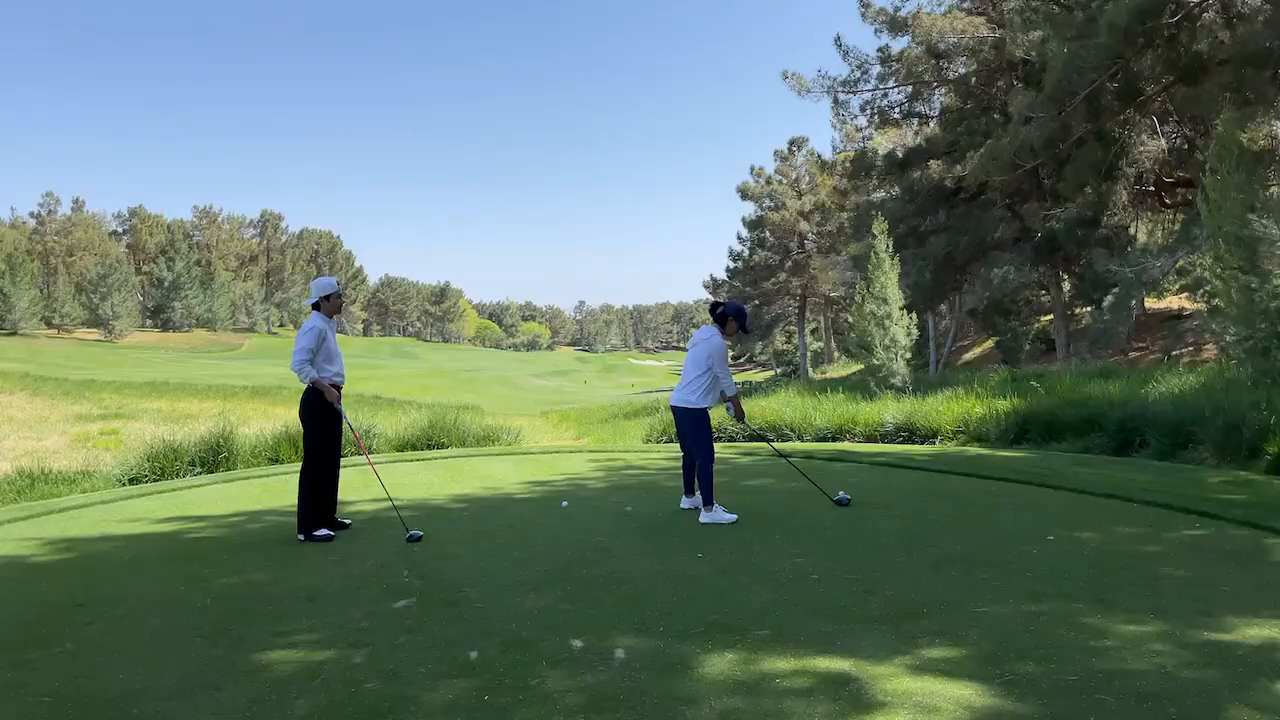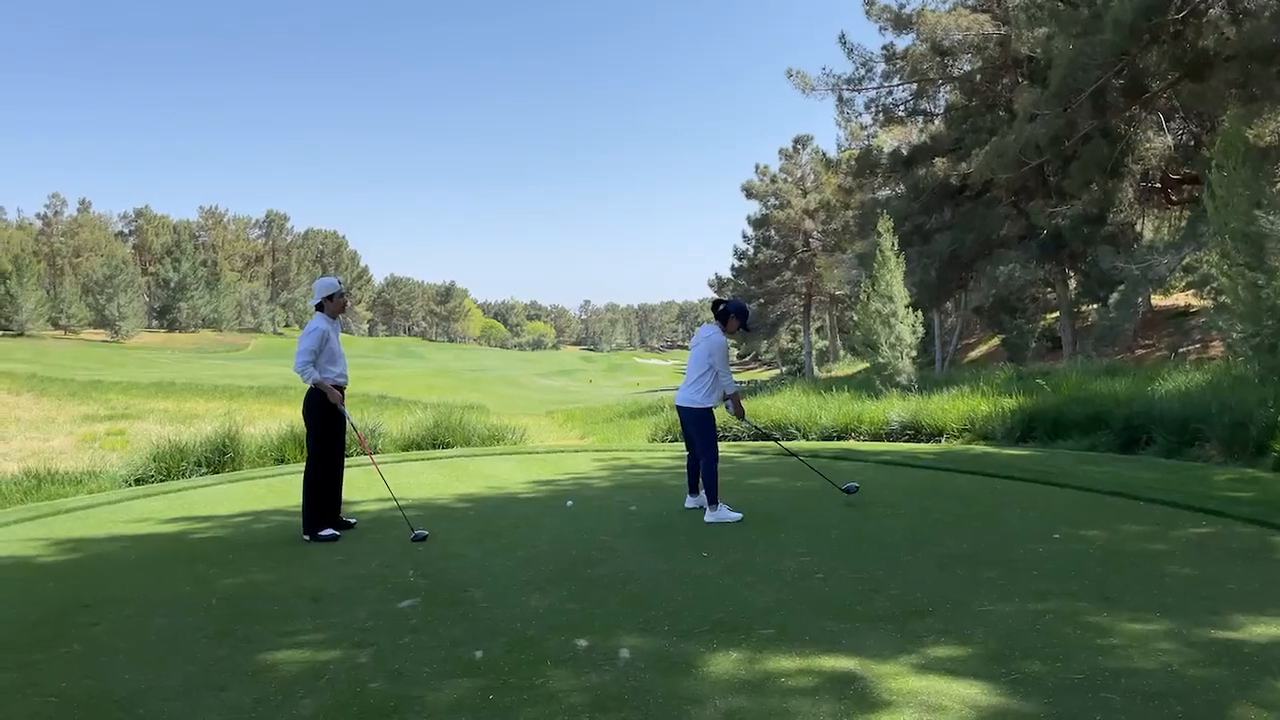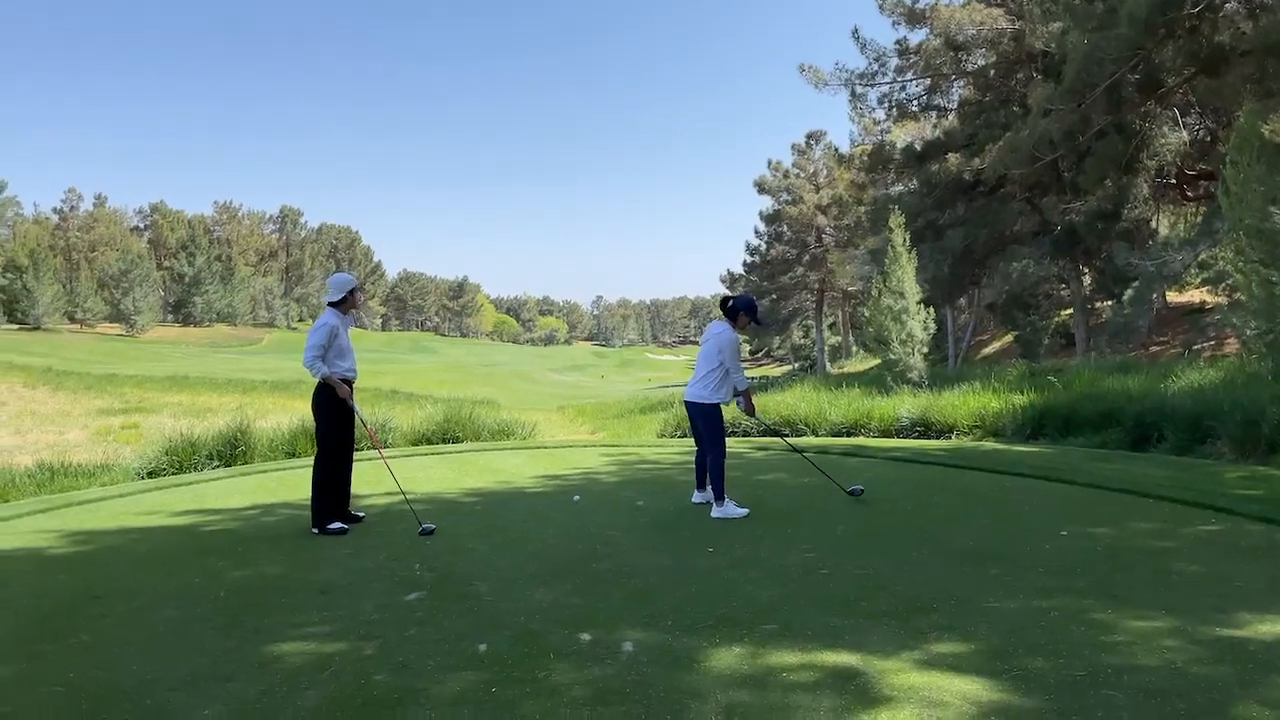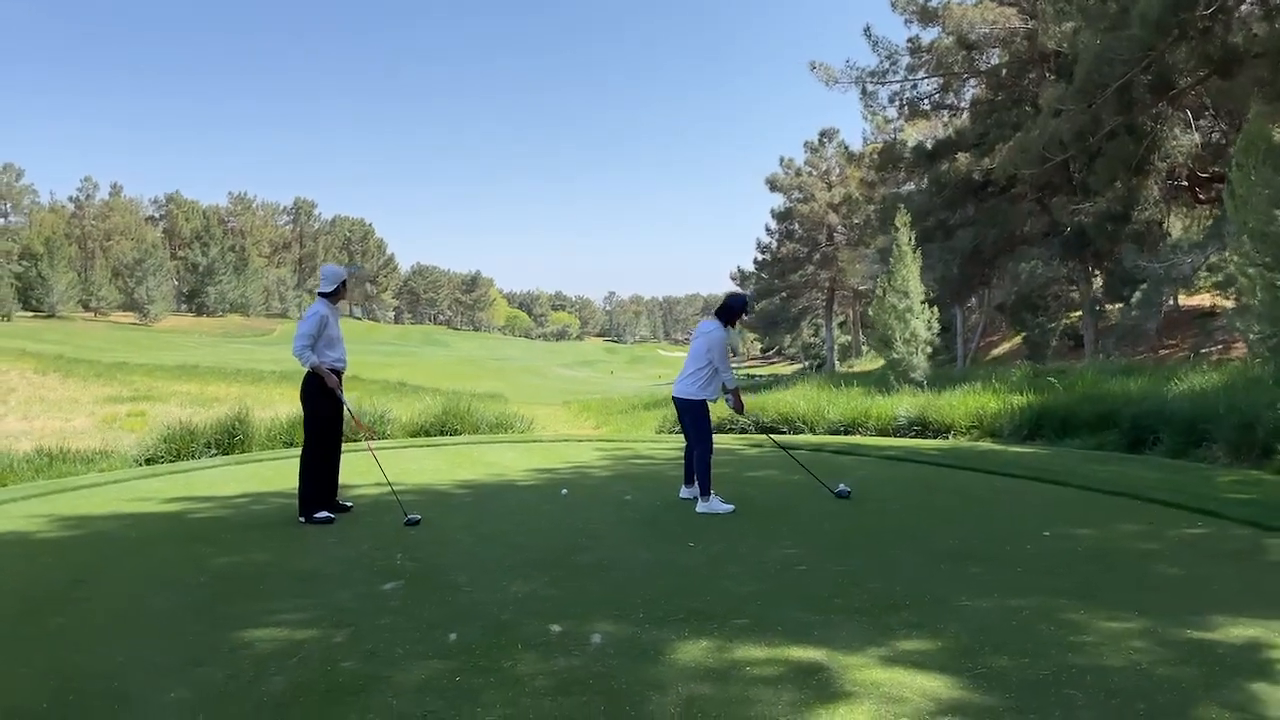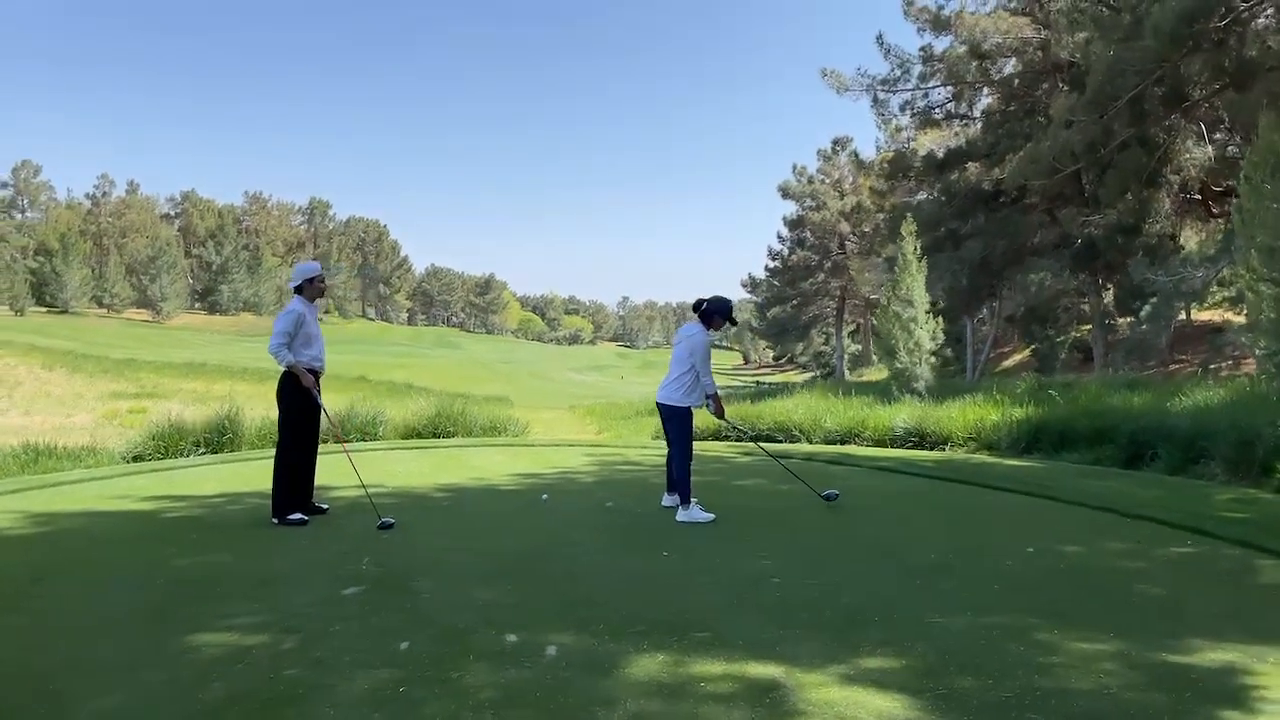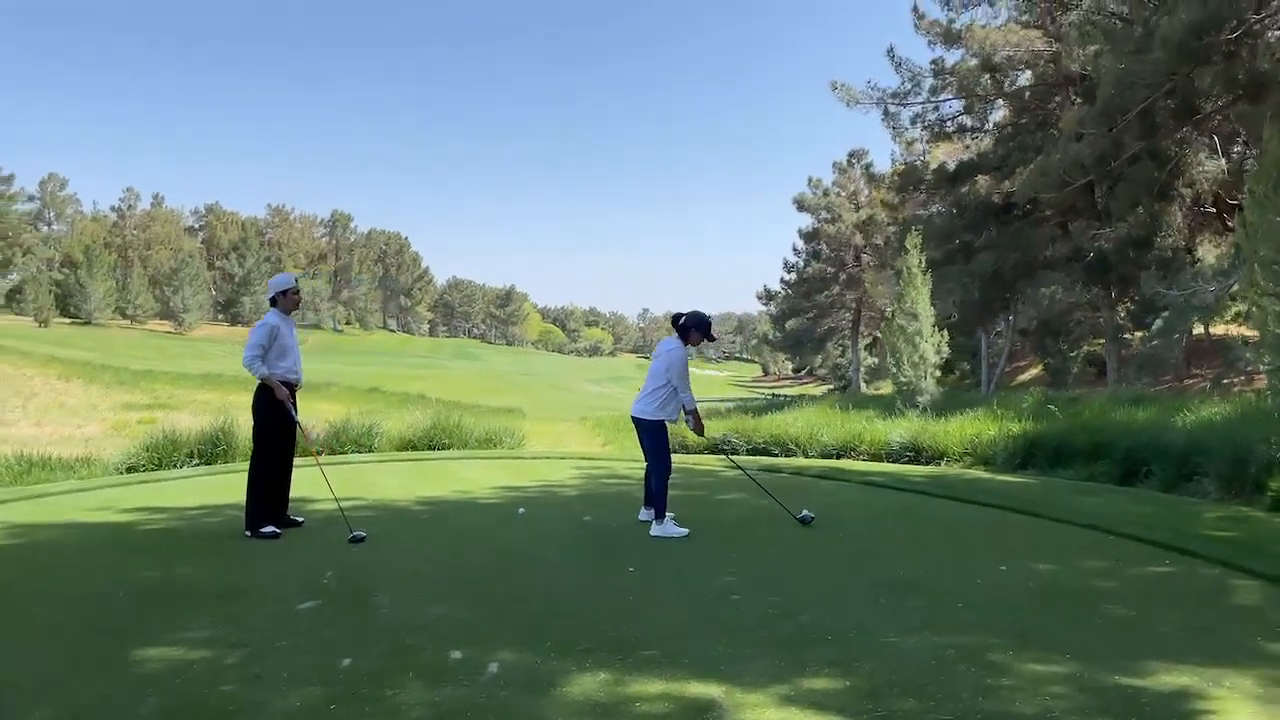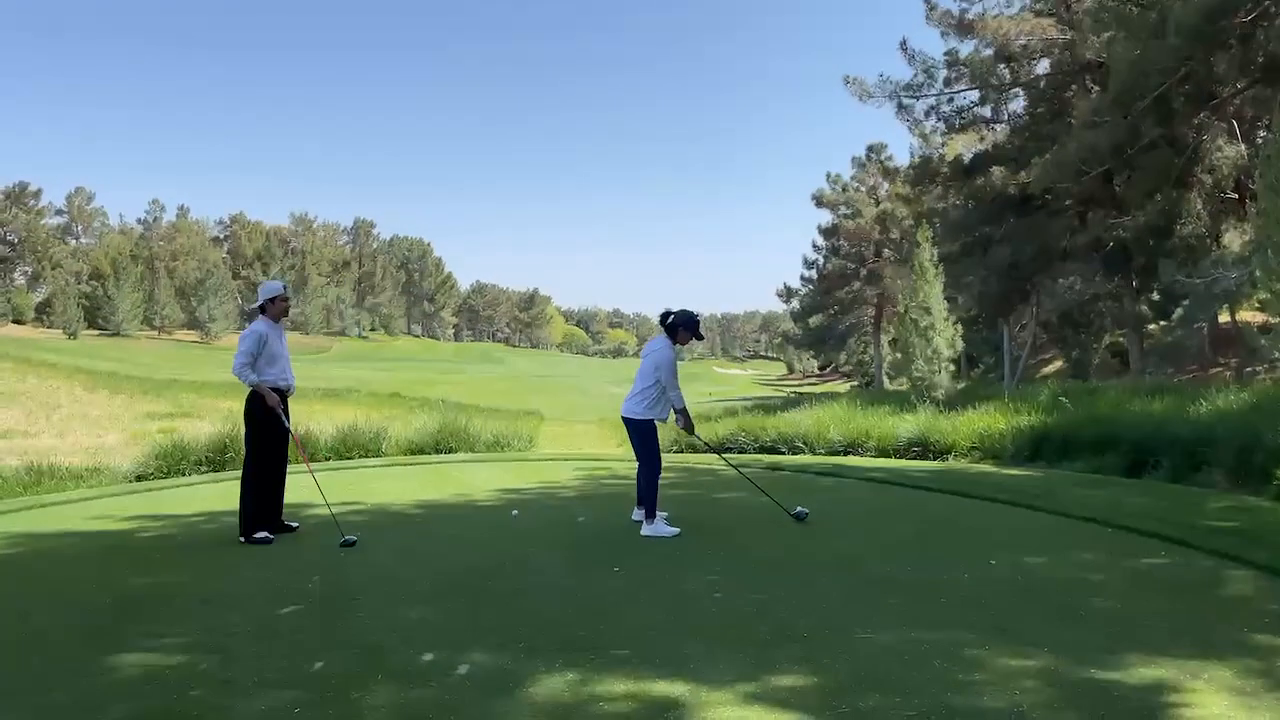
dt=0.5s
person 1, frame 1
left shoulder: (328, 325)
right shoulder: (315, 327)
right elbow: (300, 364)
right wrist: (326, 389)
left hip: (329, 398)
right hip: (318, 399)
left knee: (331, 460)
right knee: (315, 461)
left ankle: (326, 516)
right ankle: (308, 526)
person 1, frame 2
left shoulder: (333, 326)
right shoulder: (317, 328)
right elbow: (302, 366)
right wrist: (329, 390)
left hip: (333, 400)
right hip: (321, 400)
left knee: (335, 460)
right knee: (319, 461)
left ankle: (331, 516)
right ankle: (313, 526)
person 1, frame 3
left shoulder: (342, 321)
right shoulder: (327, 323)
right elbow: (311, 360)
right wrist: (338, 385)
left hip: (342, 393)
right hip: (331, 394)
left knee: (343, 453)
right knee: (328, 455)
left ankle: (339, 509)
right ankle: (322, 519)
person 1, frame 4
left shoulder: (331, 313)
right shoulder: (317, 313)
right elbow: (300, 349)
right wrist: (326, 374)
left hip: (331, 384)
right hip: (319, 384)
left knee: (332, 444)
right knee: (316, 445)
left ankle: (327, 499)
right ankle: (309, 508)
person 1, frame 5
left shoulder: (310, 311)
right shoulder: (294, 311)
right elbow: (277, 347)
right wrist: (302, 374)
left hip: (310, 383)
right hip: (296, 383)
left knee: (308, 444)
right knee: (291, 445)
left ankle: (303, 501)
right ankle: (283, 509)
person 1, frame 6
left shoulder: (288, 324)
right shoulder: (269, 324)
right elbow: (251, 359)
right wrist: (276, 386)
left hip: (287, 396)
right hip: (271, 396)
left knee: (284, 457)
right knee: (265, 458)
left ankle: (277, 514)
right ankle: (256, 522)
person 1, frame 7
left shoulder: (278, 331)
right shoulder: (257, 332)
right elbow: (240, 367)
right wrist: (266, 393)
left hip: (279, 401)
right hip: (262, 402)
left knee: (277, 463)
right knee: (258, 464)
left ankle: (272, 519)
right ankle: (250, 527)
person 2, frame 1
left shoulder: (704, 334)
right shoulder: (716, 342)
right elbow: (725, 377)
left wrist: (727, 398)
right wrist: (737, 406)
left hip: (680, 402)
right hip: (692, 406)
left knee: (691, 452)
right knee: (705, 456)
left ankle: (689, 497)
right ankle: (709, 510)
person 2, frame 2
left shoulder: (705, 333)
right shoulder: (717, 339)
right elbow: (724, 375)
left wrist: (727, 396)
right wrist: (737, 404)
left hip: (686, 401)
right hip: (698, 405)
left knee: (696, 451)
right knee: (710, 455)
left ankle: (694, 496)
right ankle: (713, 509)
person 2, frame 3
left shoulder: (716, 328)
right shoulder: (728, 335)
right elbow: (735, 371)
left wrist: (738, 393)
right wrist: (748, 400)
left hip: (694, 397)
right hip: (705, 400)
left knee: (705, 447)
right knee: (717, 451)
left ankle: (701, 491)
right ankle: (720, 505)
person 2, frame 4
left shoulder: (707, 325)
right shoulder: (718, 335)
right elbow: (724, 370)
left wrist: (727, 391)
right wrist: (736, 398)
left hip: (682, 392)
right hip: (693, 397)
left knee: (694, 443)
right knee: (703, 447)
left ankle: (689, 487)
right ankle: (705, 500)
person 2, frame 5
left shoulder: (689, 329)
right shoulder: (700, 338)
right elbow: (705, 375)
left wrist: (709, 397)
right wrist: (717, 403)
left hip: (667, 399)
right hip: (677, 402)
left knee: (676, 450)
right knee: (683, 454)
left ankle: (671, 495)
right ankle: (685, 509)
person 2, frame 6
left shoulder: (669, 344)
right shoulder: (677, 353)
right elbow: (684, 390)
left wrist: (688, 414)
right wrist: (697, 420)
left hip: (644, 412)
right hip: (651, 416)
left knee: (655, 464)
right knee: (662, 467)
left ankle: (648, 509)
right ankle: (659, 523)
person 2, frame 7
left shoulder: (658, 343)
right shoulder: (665, 352)
right elbow: (673, 390)
left wrist: (678, 414)
right wrist: (686, 419)
left hip: (635, 412)
right hip: (640, 416)
left knee: (646, 463)
right knee: (652, 467)
left ankle: (641, 509)
right ankle: (650, 523)
